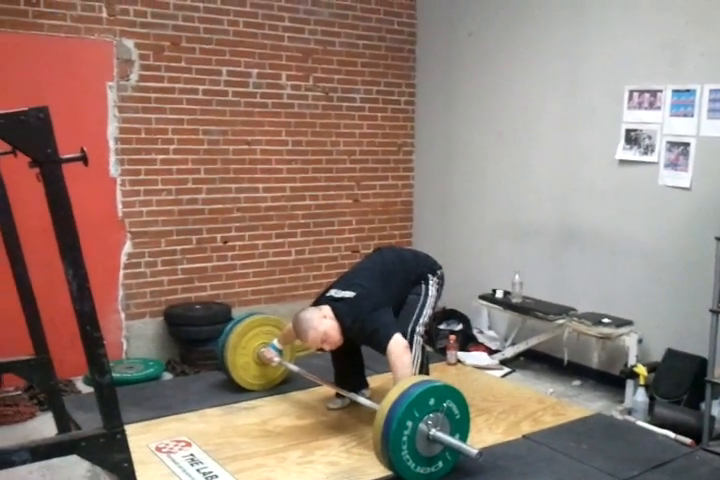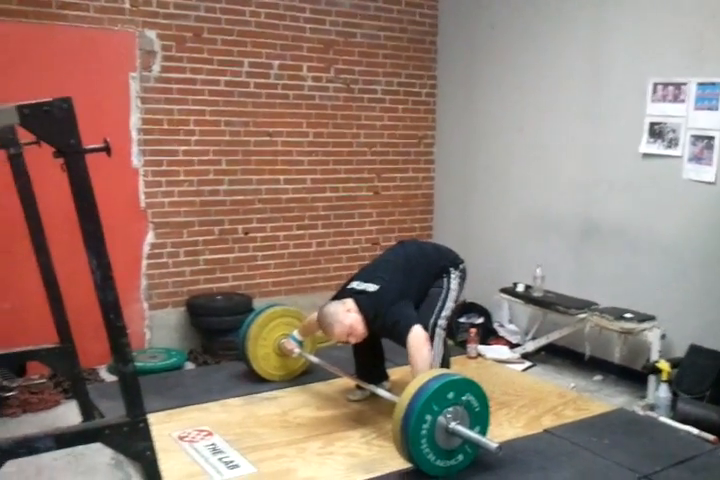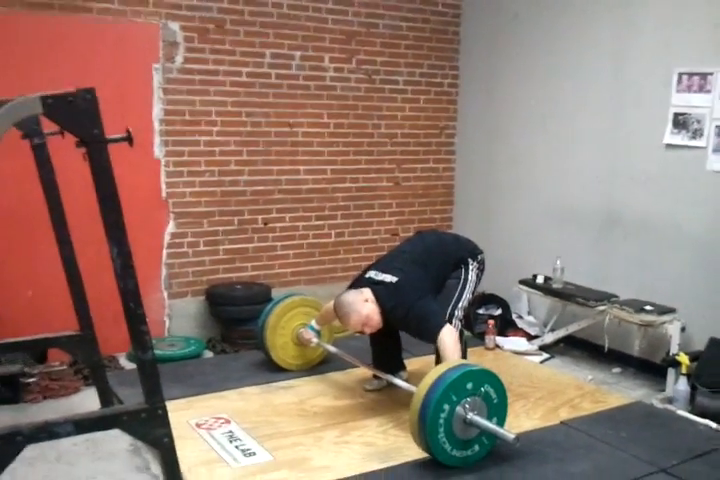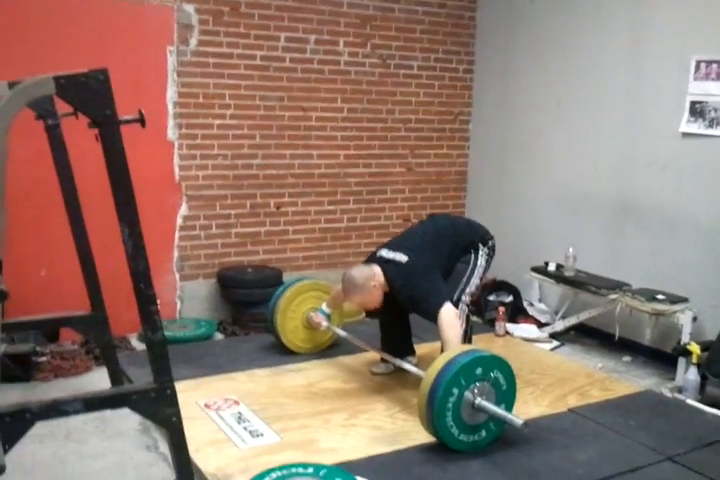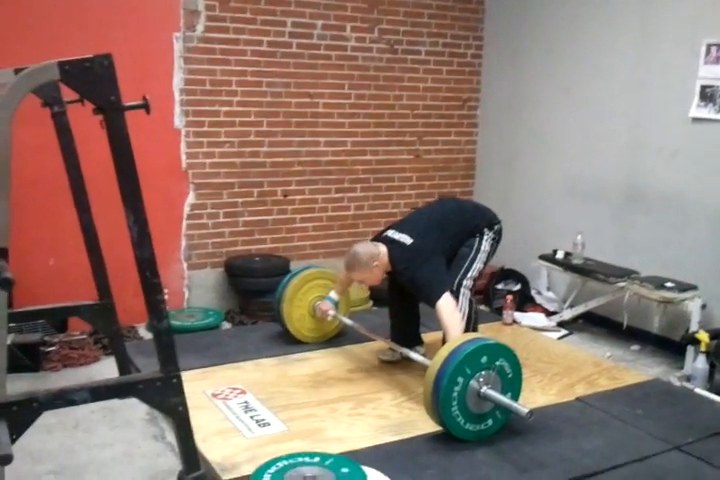
dt=0.2s
person 1, frame 1
left shoulder: (360, 315)
right shoulder: (320, 310)
left elbow: (399, 347)
right elbow: (296, 326)
right wrist: (275, 347)
left hip: (423, 276)
left knee: (409, 335)
right knee: (344, 335)
right ankle: (354, 388)
person 1, frame 2
left shoulder: (383, 308)
right shoulder: (342, 303)
left elbow: (418, 338)
right elbow: (318, 318)
right wrist: (295, 338)
left hip: (445, 269)
right hip: (409, 261)
left knee: (432, 327)
right knee: (366, 327)
right ankle: (374, 380)
person 1, frame 3
left shoulder: (402, 300)
right shoulder: (359, 292)
left elbow: (448, 335)
right elbow: (335, 307)
right wrist: (313, 328)
left hip: (464, 260)
right hip: (428, 251)
left knee: (447, 318)
right knee: (382, 318)
right ankle: (391, 370)
person 1, frame 4
left shoulder: (410, 280)
right shoulder: (372, 268)
left elbow: (449, 316)
right elbow: (346, 287)
right wrist: (324, 311)
left hip: (475, 245)
right hip: (440, 239)
left knee: (455, 303)
right knee: (391, 299)
right ankle: (399, 355)
person 1, frame 5
left shoulder: (413, 263)
right shoulder: (377, 248)
left elbow: (446, 306)
right elbow: (352, 269)
right wrist: (332, 298)
left hip: (481, 228)
right hip: (447, 224)
left knee: (458, 288)
right knee: (399, 284)
right ankle: (408, 343)
